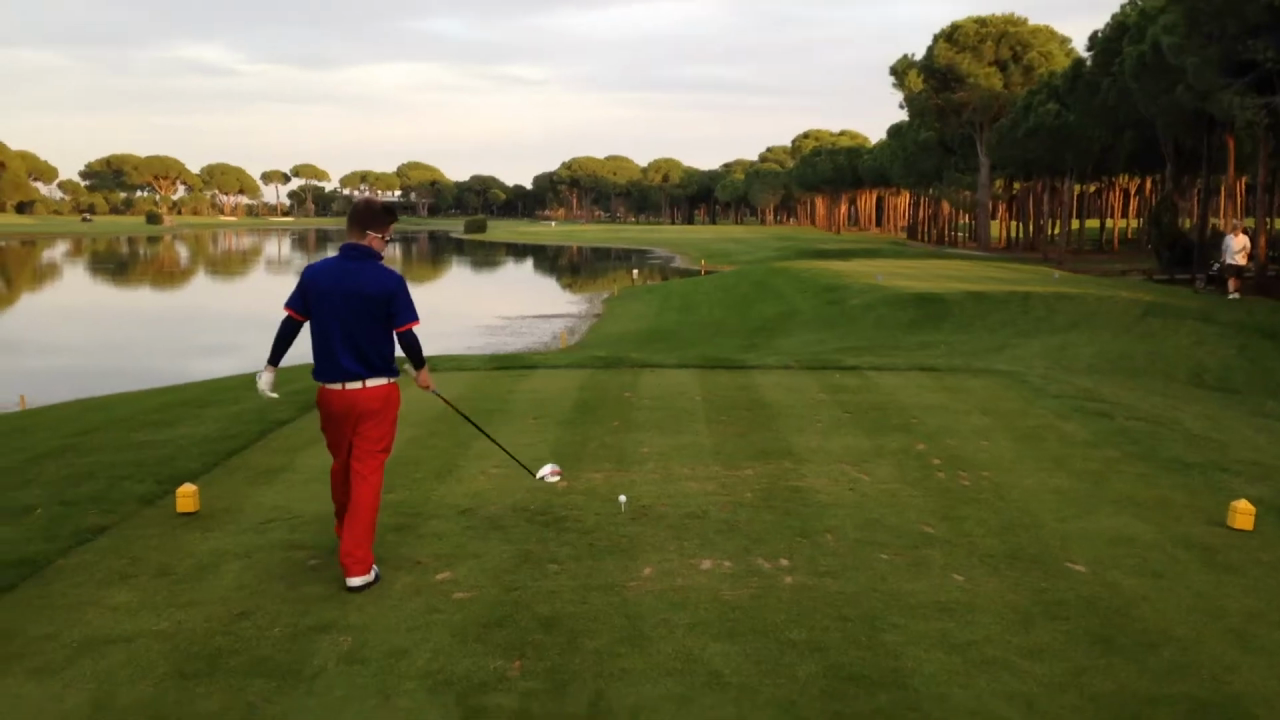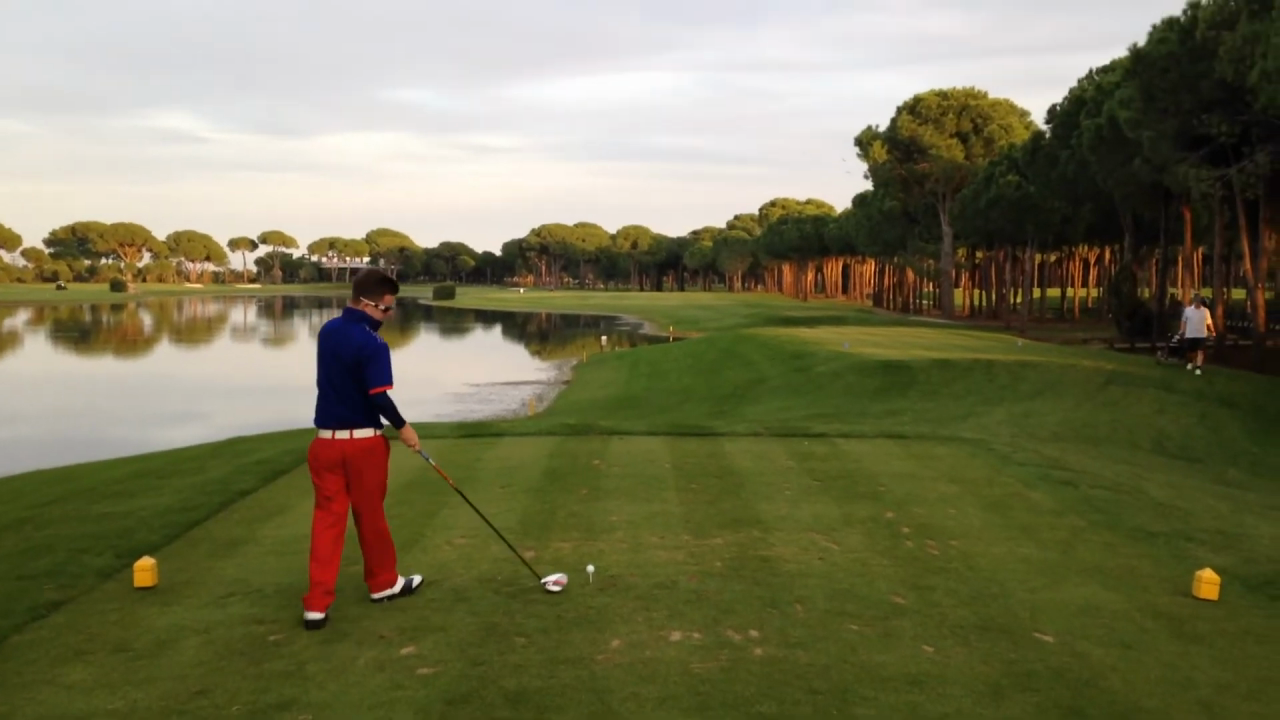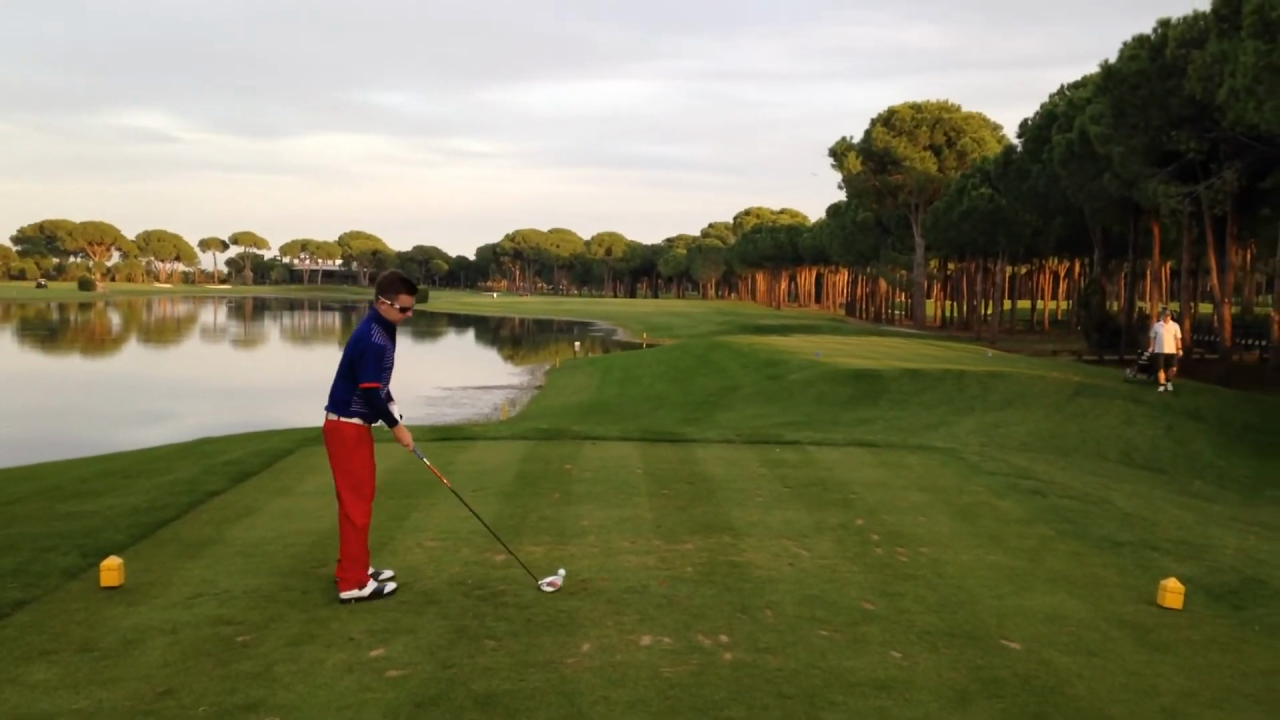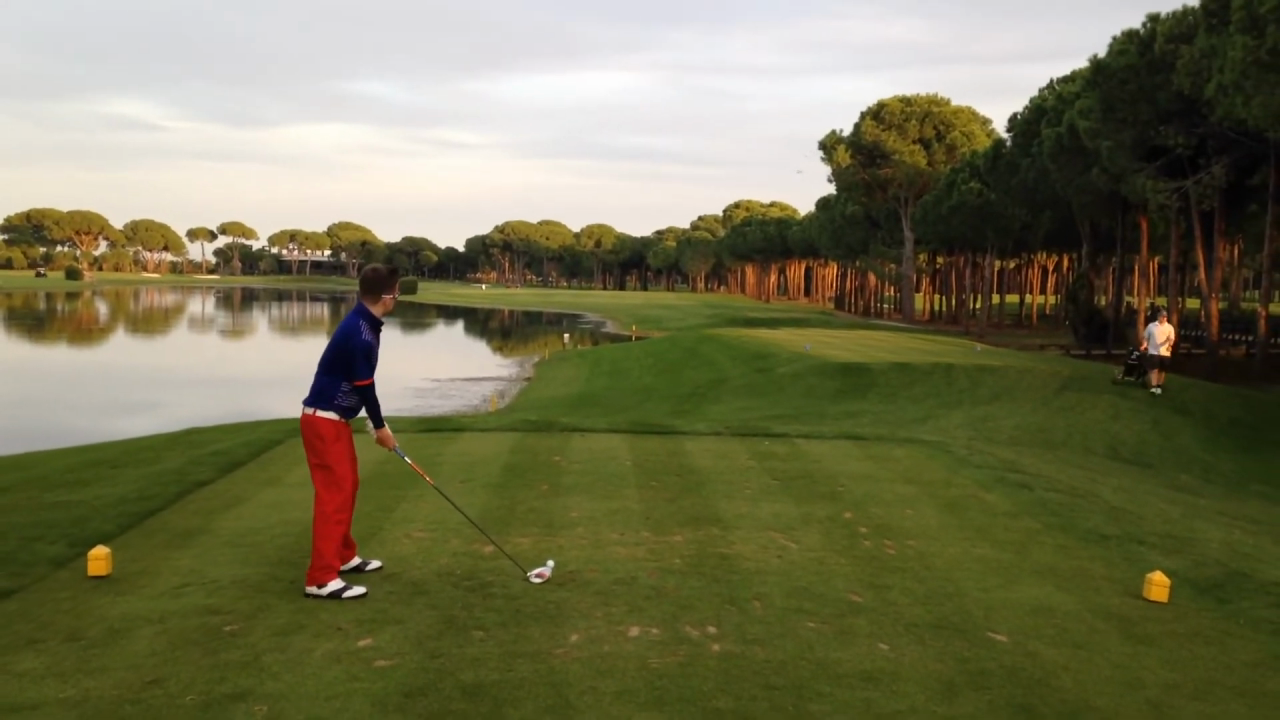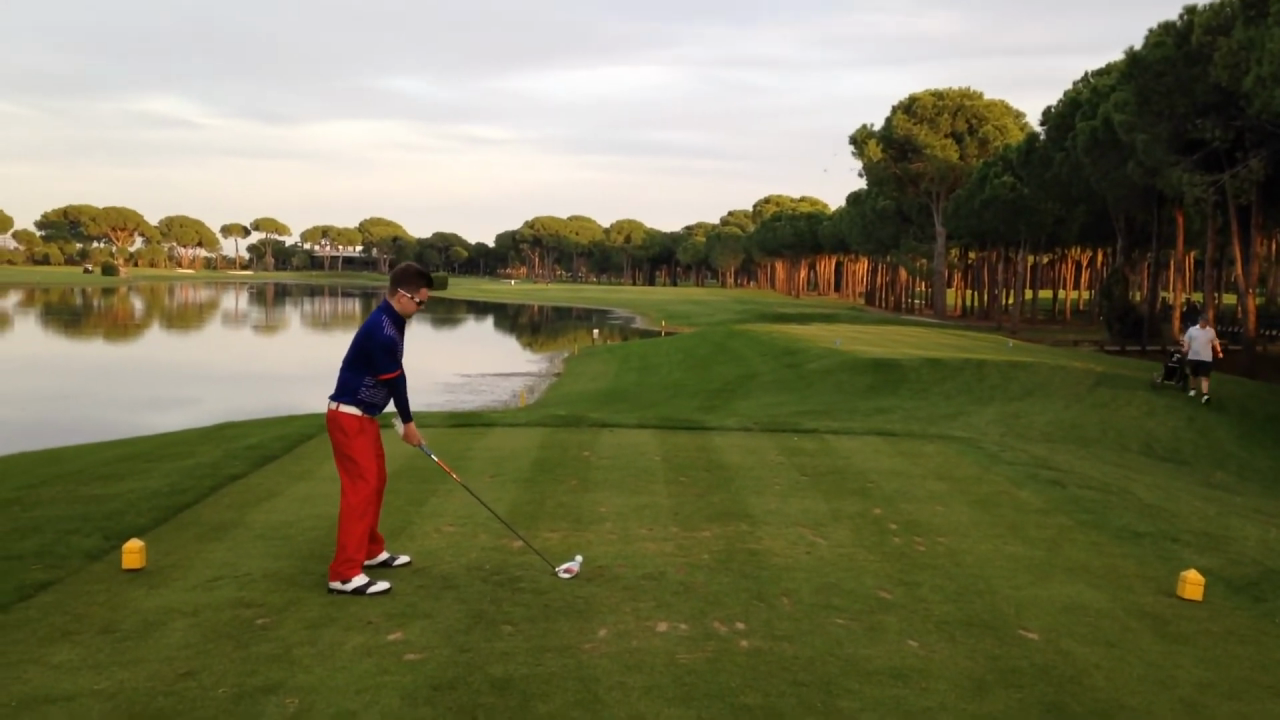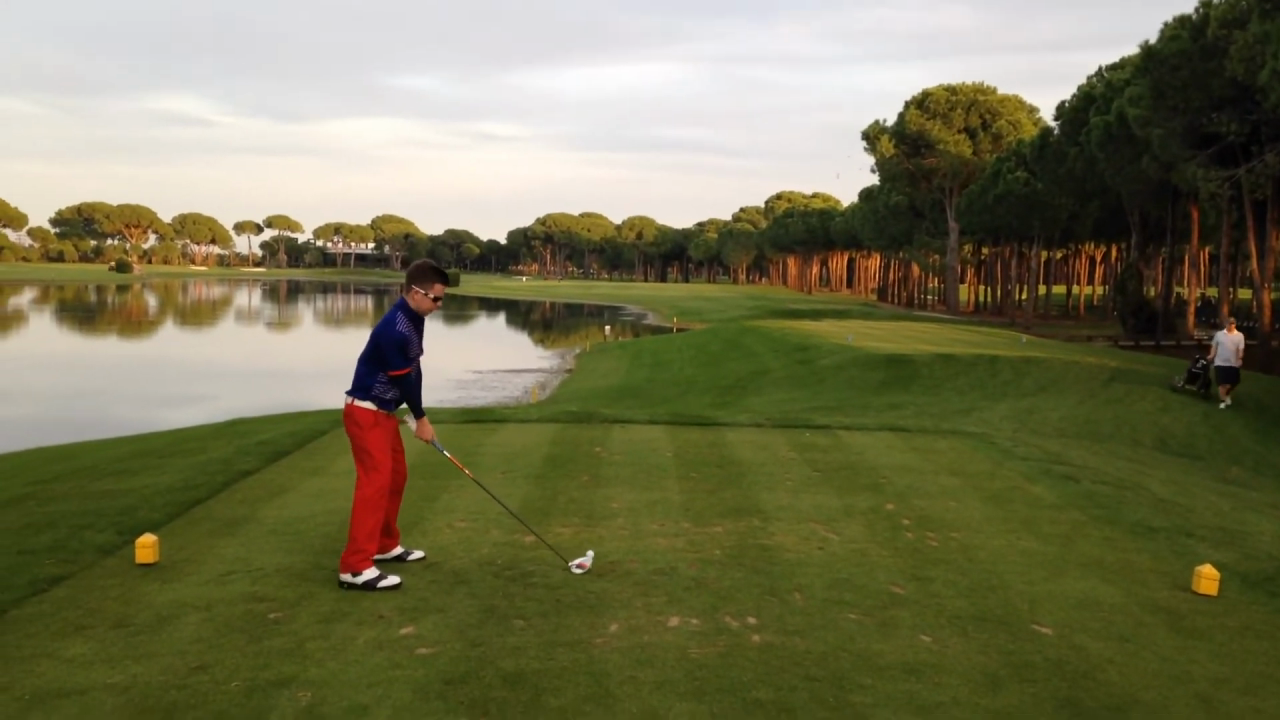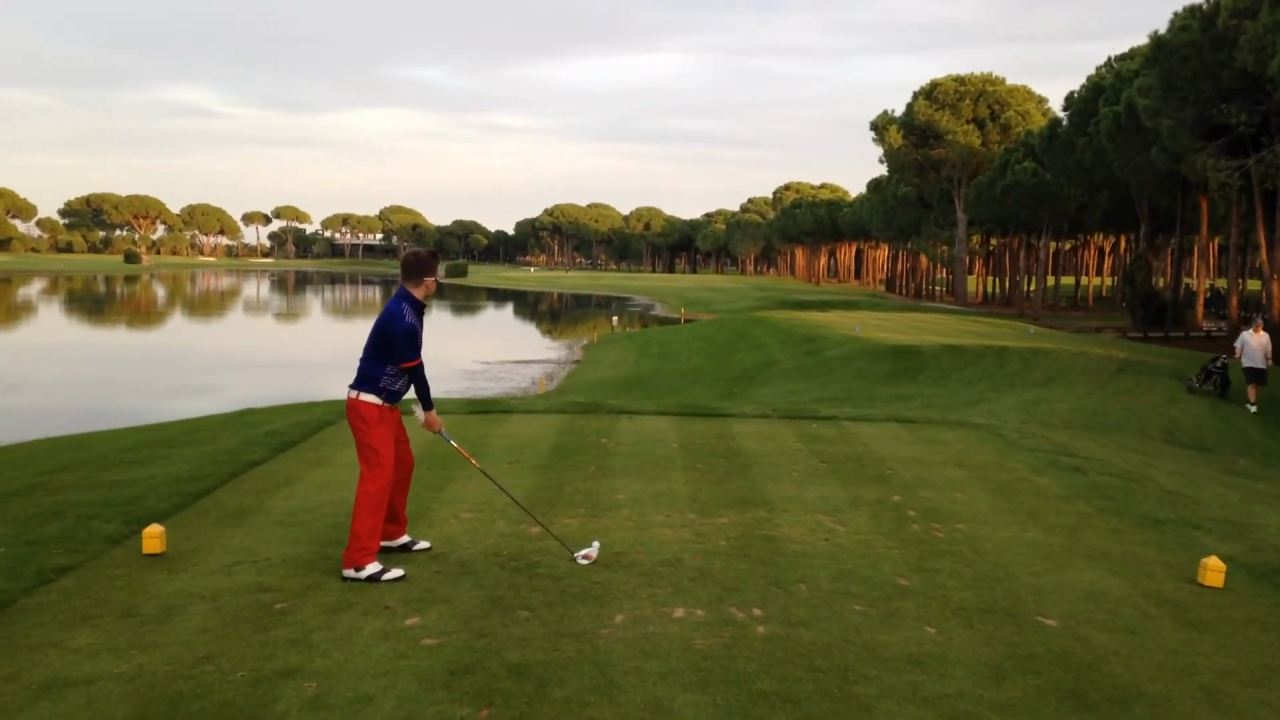
dt=0.7s
person 1, frame 1
left shoulder: (314, 274)
right shoulder: (390, 281)
left elbow: (291, 322)
right elbow: (406, 335)
left wrist: (270, 367)
right wrist: (420, 370)
left hip: (332, 390)
right hip: (377, 391)
left knee: (342, 463)
right knee: (366, 473)
left ankle: (347, 533)
right ankle: (358, 566)
person 1, frame 2
left shoulder: (328, 330)
right shoulder: (372, 344)
right elbow: (379, 397)
right wrist: (403, 427)
left hip: (326, 439)
right hip: (364, 440)
left knee: (328, 517)
right knee: (369, 514)
left ankle: (317, 603)
right ankle: (383, 582)
person 1, frame 3
left shoulder: (378, 328)
right shoulder: (374, 339)
right elbow: (369, 392)
left wrist: (392, 404)
right wrist: (396, 426)
left hip: (350, 423)
right hip: (348, 426)
left knee: (358, 497)
right knee: (356, 501)
left ankle: (354, 568)
right ankle: (354, 583)
person 1, frame 4
left shoulder: (362, 324)
right shoulder: (361, 336)
left elbow: (363, 383)
right elbow: (364, 387)
left wrist: (377, 423)
right wrist: (380, 428)
left hip: (335, 418)
right hip: (324, 420)
left knee: (347, 487)
right knee: (334, 494)
left ankle: (343, 556)
right ankle: (322, 578)
person 1, frame 5
left shoulder: (391, 321)
right shoulder: (382, 330)
left elbow: (396, 376)
right elbow: (393, 380)
left wrist: (405, 420)
right wrist: (408, 423)
left hip: (364, 414)
right hip: (349, 415)
left knee: (375, 481)
right knee: (361, 486)
left ankle: (370, 551)
right ankle: (345, 573)
person 1, frame 6
left shoulder: (413, 319)
right shoulder: (395, 328)
left elbow: (414, 370)
right elbow: (403, 377)
left wrist: (419, 416)
right wrist: (420, 420)
left hip: (384, 410)
right hip: (365, 411)
left knee: (395, 476)
right knee: (375, 479)
left ankle: (384, 545)
right ankle: (356, 566)
person 1, frame 7
left shoulder: (407, 308)
right shoulder: (402, 318)
left elbow: (413, 367)
right elbow: (414, 369)
left wrist: (425, 408)
right wrist: (429, 411)
left hip: (384, 402)
right hip: (369, 404)
left knee: (401, 465)
right knee: (378, 475)
left ankle: (391, 532)
right ankle: (358, 561)
